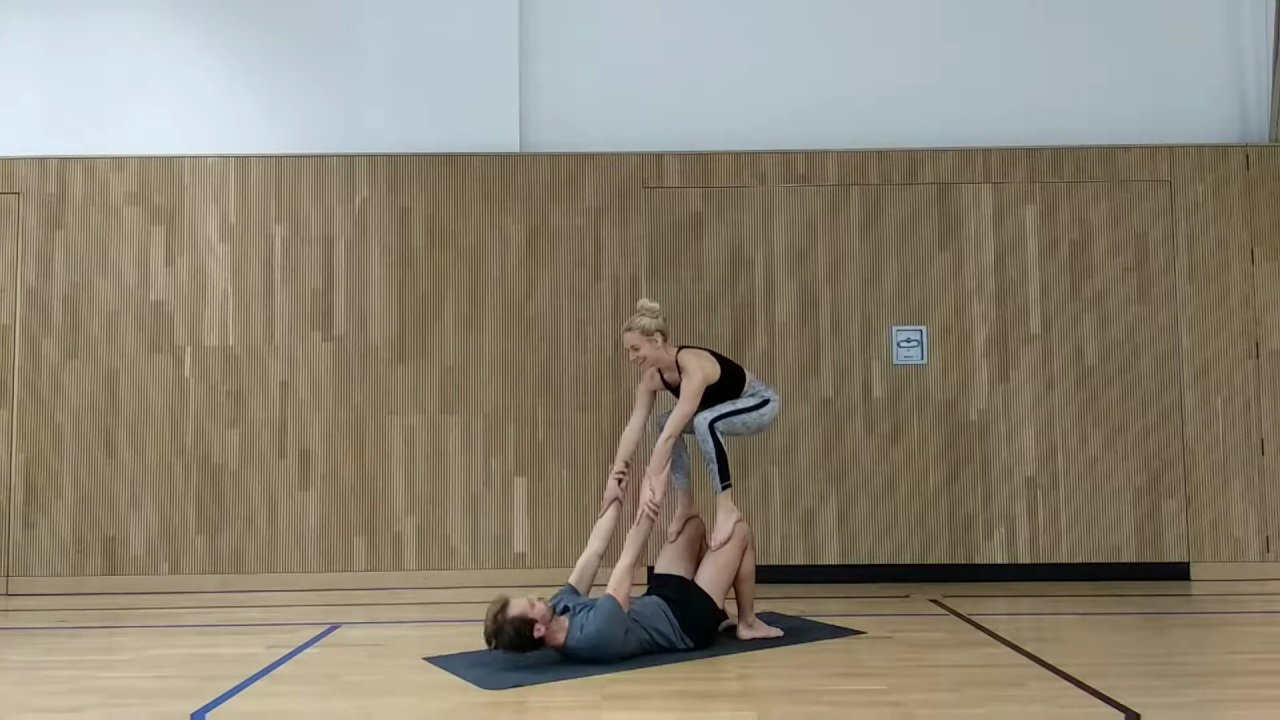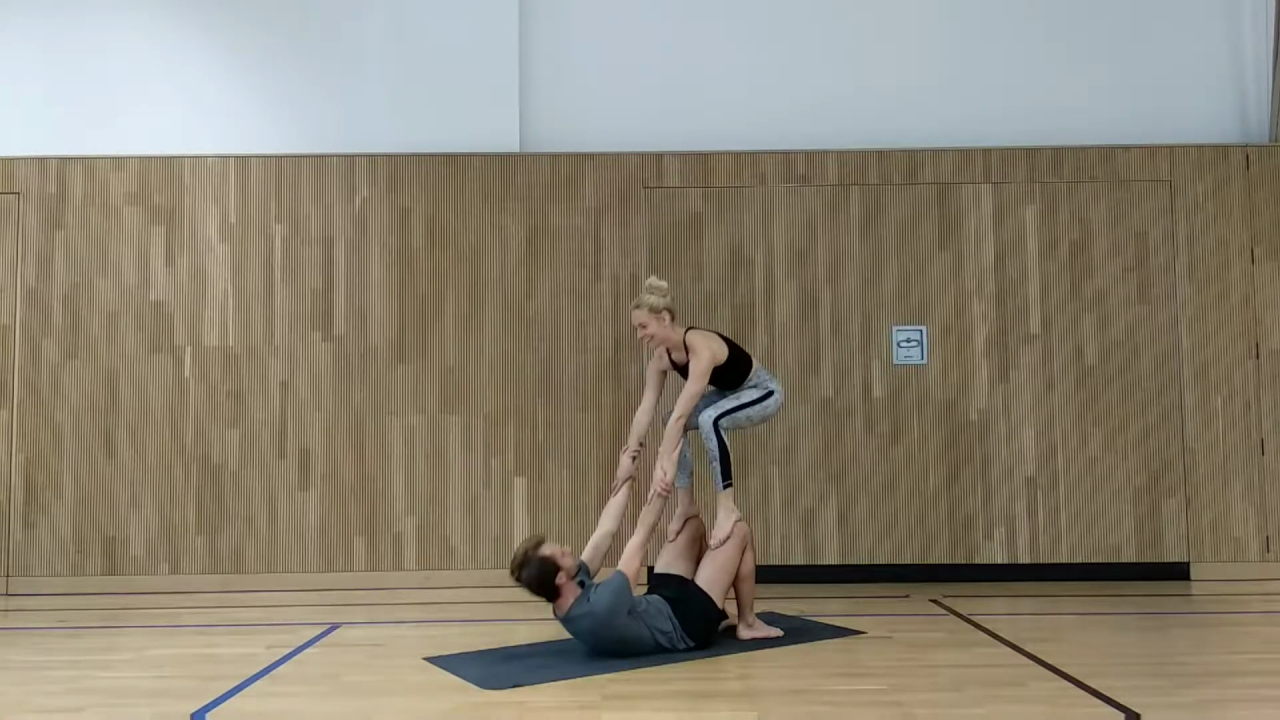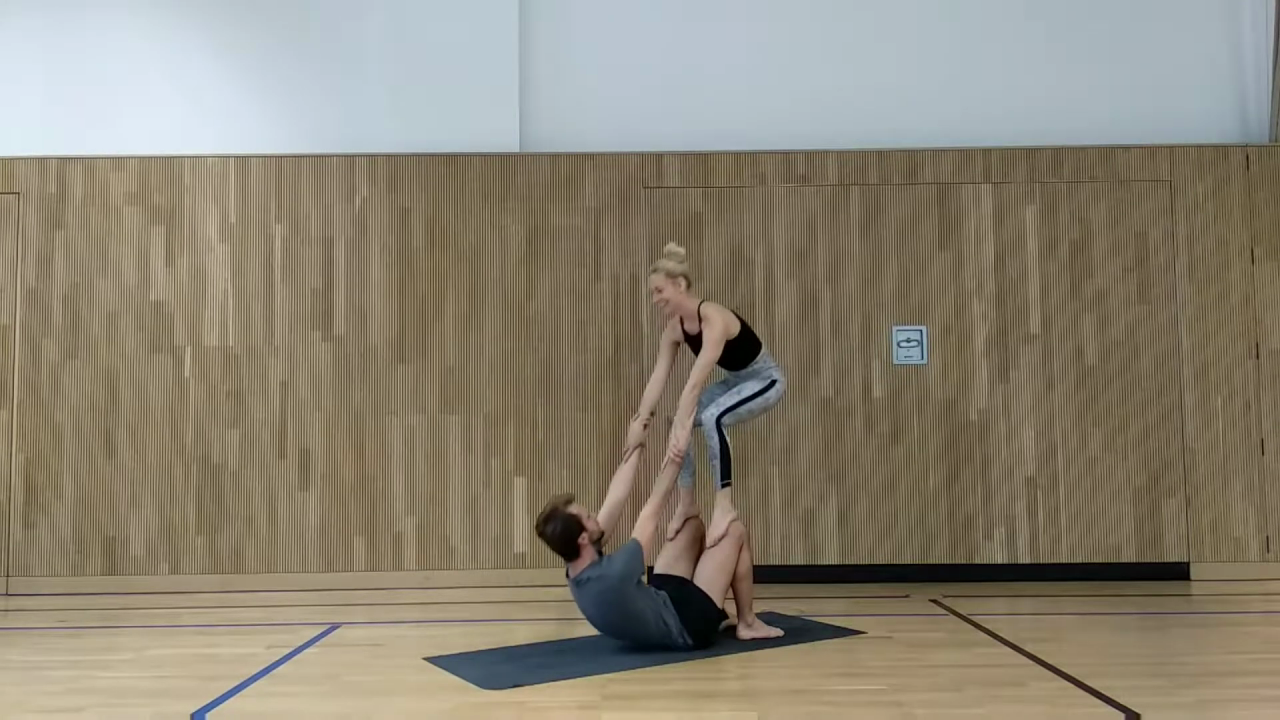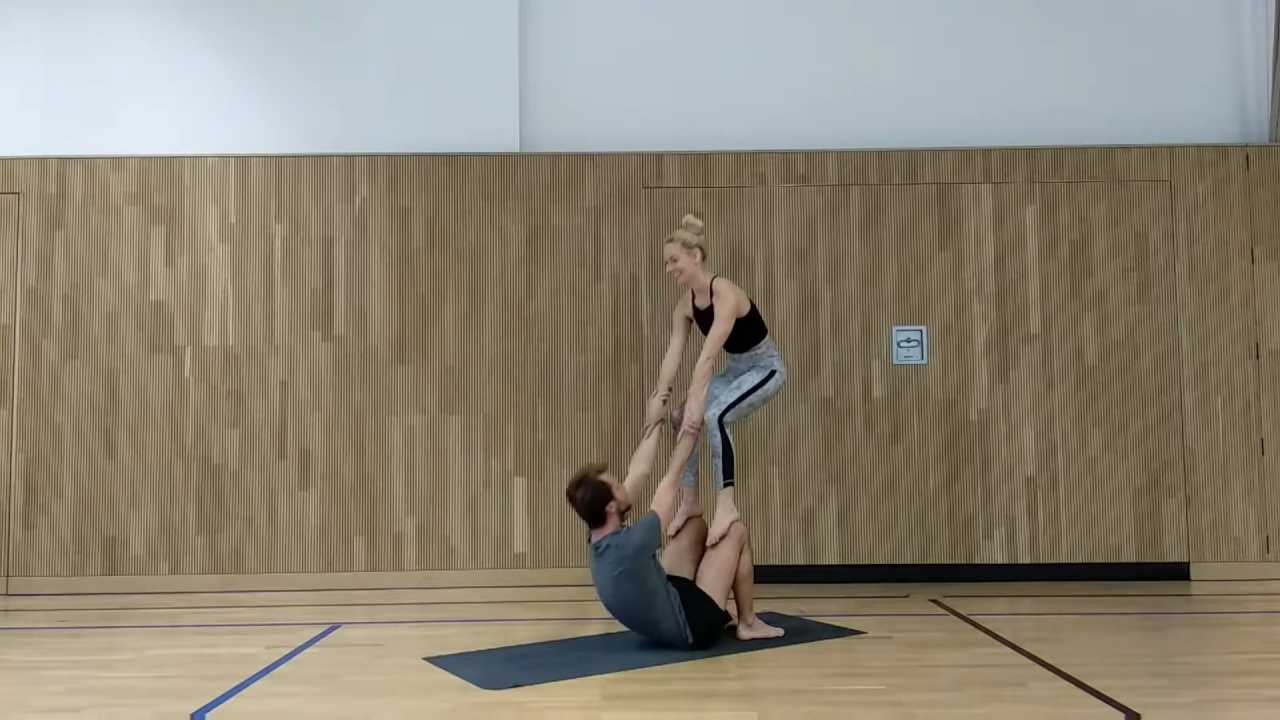
dt=0.3s
person 1, frame 1
left shoulder: (693, 367)
right shoulder: (652, 377)
left elbow: (669, 435)
right elbow: (633, 427)
left hip: (759, 402)
right hip: (727, 404)
left knee: (705, 422)
right knee: (666, 422)
left ankle: (727, 509)
right ankle: (685, 506)
person 1, frame 2
left shoulder: (701, 348)
right shoulder: (661, 357)
left elbow: (681, 413)
right elbow: (645, 409)
left wrist: (663, 465)
right wrist: (627, 456)
left hip: (763, 391)
right hip: (729, 392)
left knee: (709, 419)
right knee: (675, 426)
left ankle: (727, 508)
right ankle: (686, 505)
person 1, frame 3
left shoulder: (713, 319)
right shoulder: (673, 328)
left elbow: (695, 383)
right elbow: (658, 378)
left wrist: (680, 429)
right wrist: (639, 422)
left hip: (764, 380)
right hip: (734, 380)
left knee: (711, 418)
right knee: (680, 424)
left ankle: (724, 508)
right ankle: (688, 504)
person 1, frame 4
left shoulder: (725, 294)
right shoulder: (685, 305)
left elbow: (707, 357)
right elbow: (673, 354)
left wrist: (695, 401)
right wrist: (659, 398)
left hip: (765, 368)
right hip: (735, 370)
left knee: (713, 416)
right knee: (687, 419)
left ankle: (727, 506)
right ankle: (690, 503)
person 2, frame 1
left shoulder: (559, 609)
right shoulder: (593, 635)
left elbow: (593, 553)
right elbow: (627, 563)
left wrist: (614, 501)
right wrist: (650, 505)
left hip: (657, 605)
right hip: (686, 626)
left knee: (694, 525)
right knee: (739, 532)
left ankle: (717, 615)
right ankle: (748, 624)
person 2, frame 2
left shoulder: (572, 597)
right shoulder: (601, 611)
left elbow: (605, 532)
right elbow: (638, 541)
left wrist: (626, 479)
right wrist: (661, 492)
left hip: (661, 604)
right hip: (688, 627)
left knee: (694, 525)
right knee: (740, 532)
left ankle: (717, 614)
right ankle: (748, 624)
person 2, frame 3
left shoulder: (579, 570)
right shoulder: (612, 576)
left elbow: (615, 499)
right elbow: (651, 511)
left wrist: (635, 447)
right wrist: (673, 461)
left hip: (662, 602)
right hip: (685, 629)
left knee: (693, 524)
right knee: (736, 532)
left ankle: (719, 613)
right ankle: (747, 624)
person 2, frame 4
left shoulder: (600, 540)
right shoulder: (631, 546)
left elbow: (638, 473)
right elbow: (669, 485)
left wrist: (656, 423)
right wrist: (690, 432)
left hip: (673, 605)
right hip: (691, 628)
left knee: (696, 524)
right knee: (736, 532)
left ankle: (721, 610)
right ankle: (748, 624)
